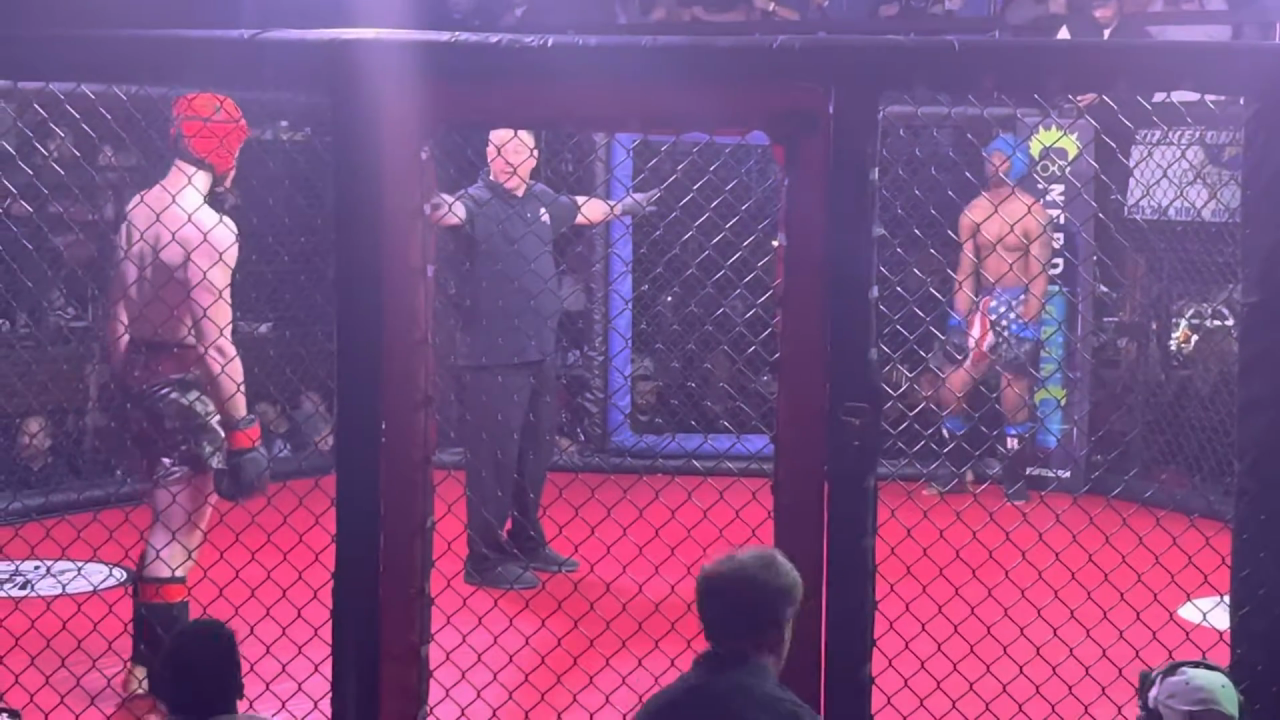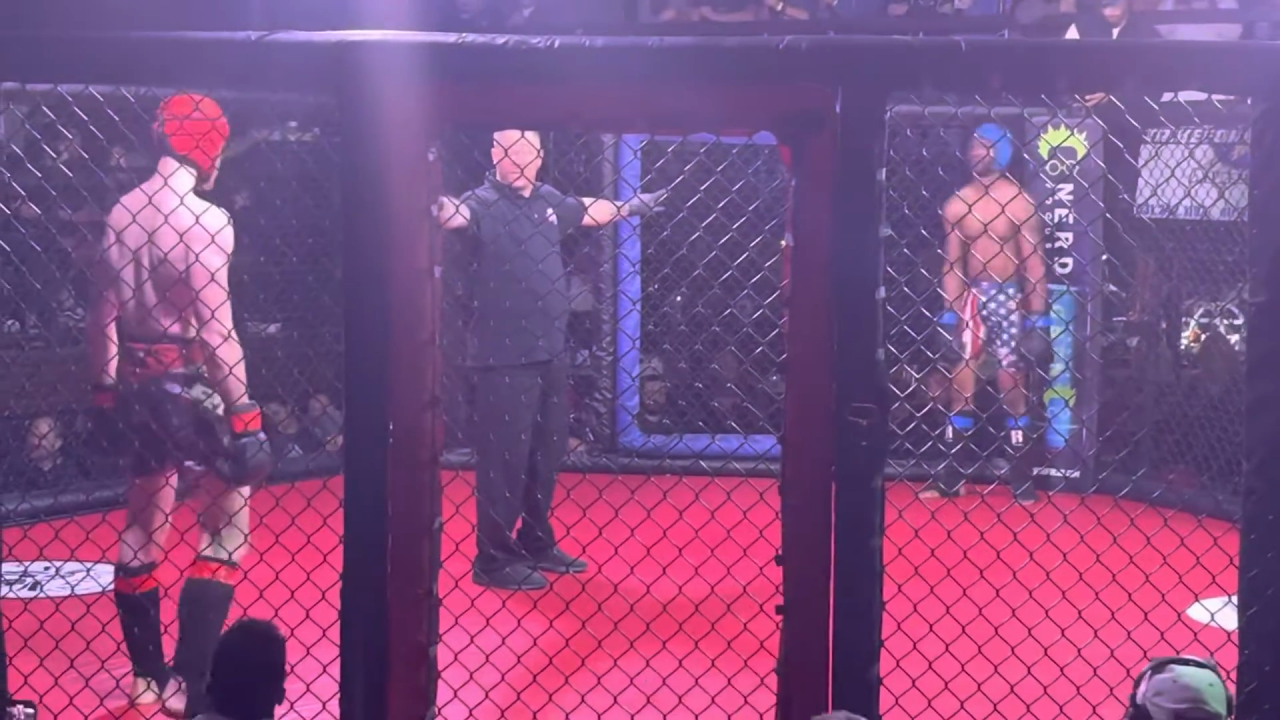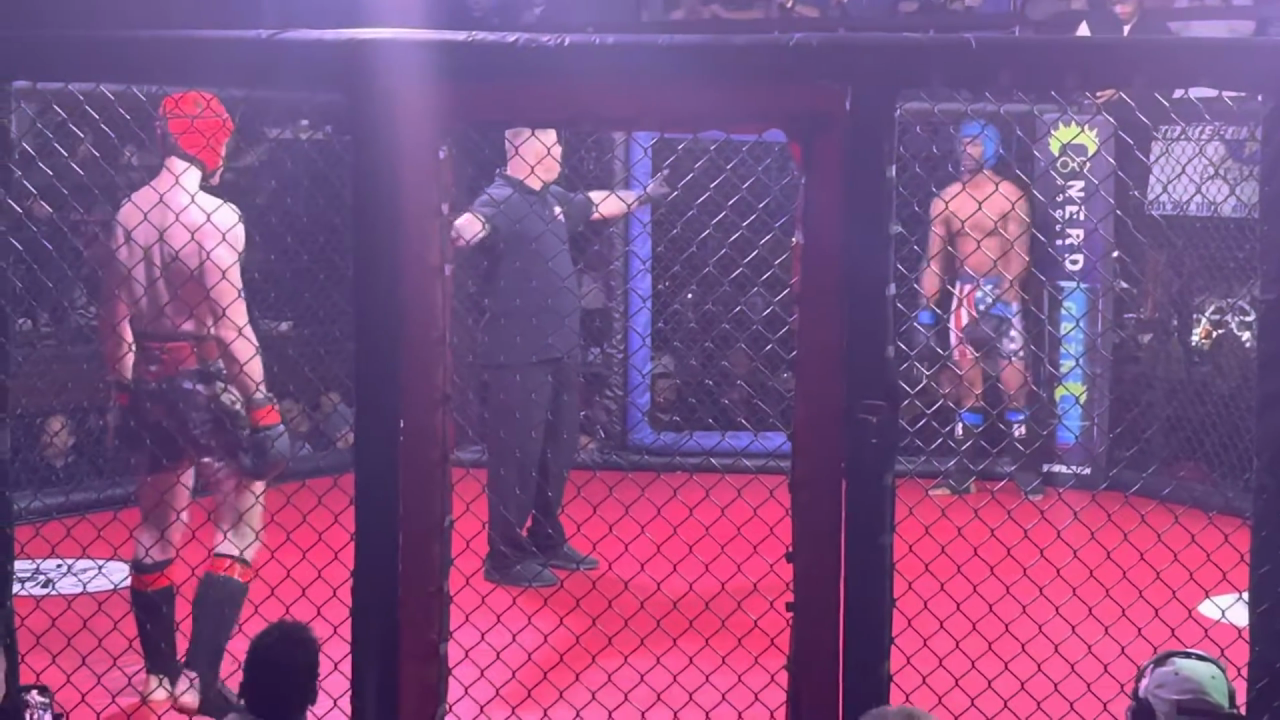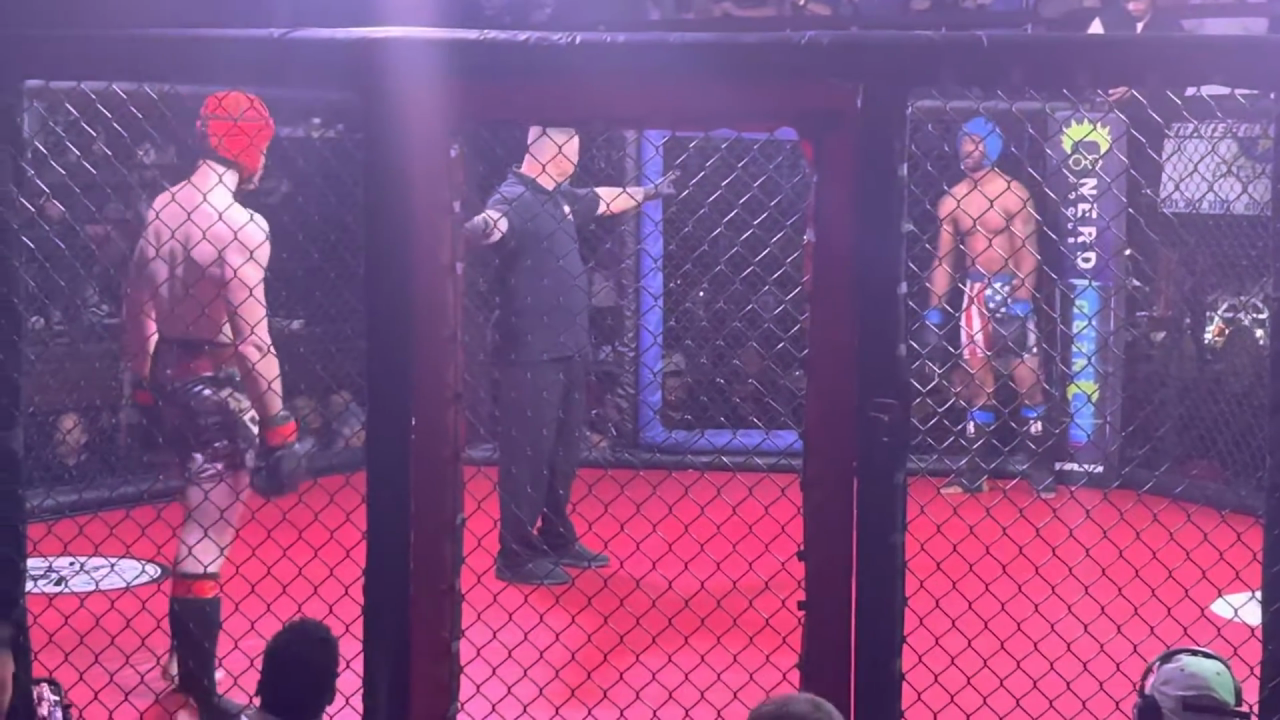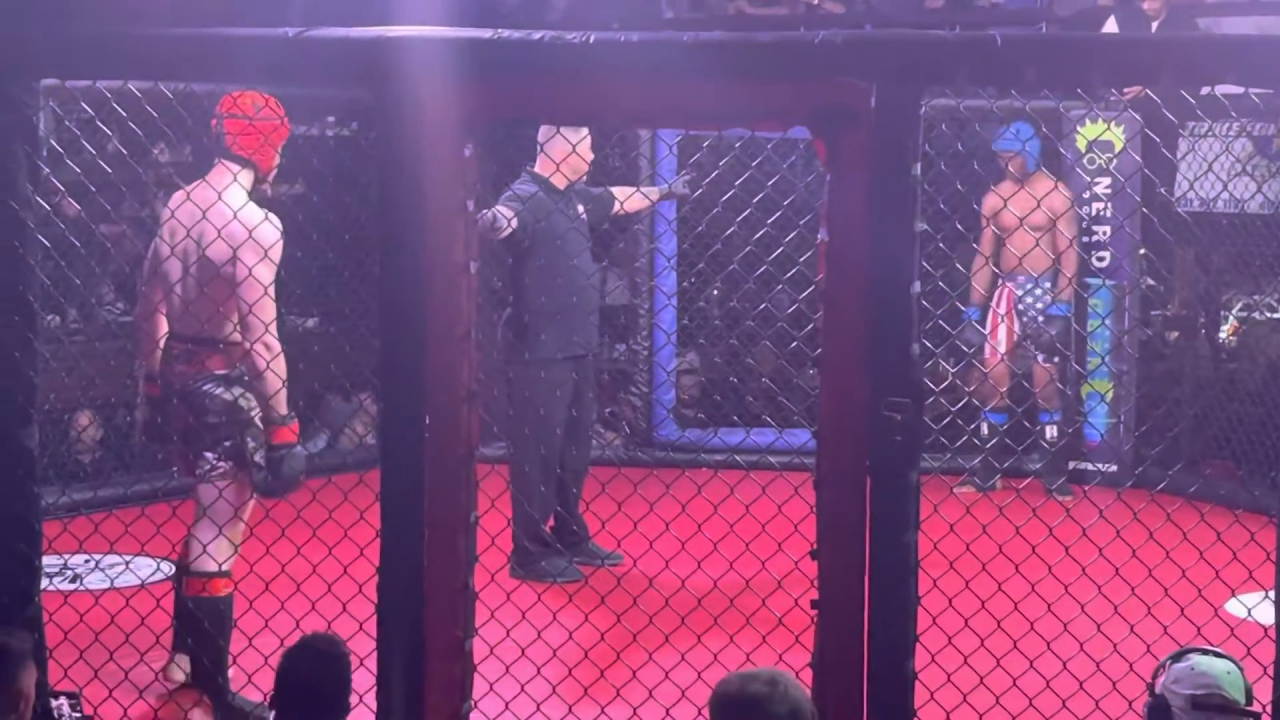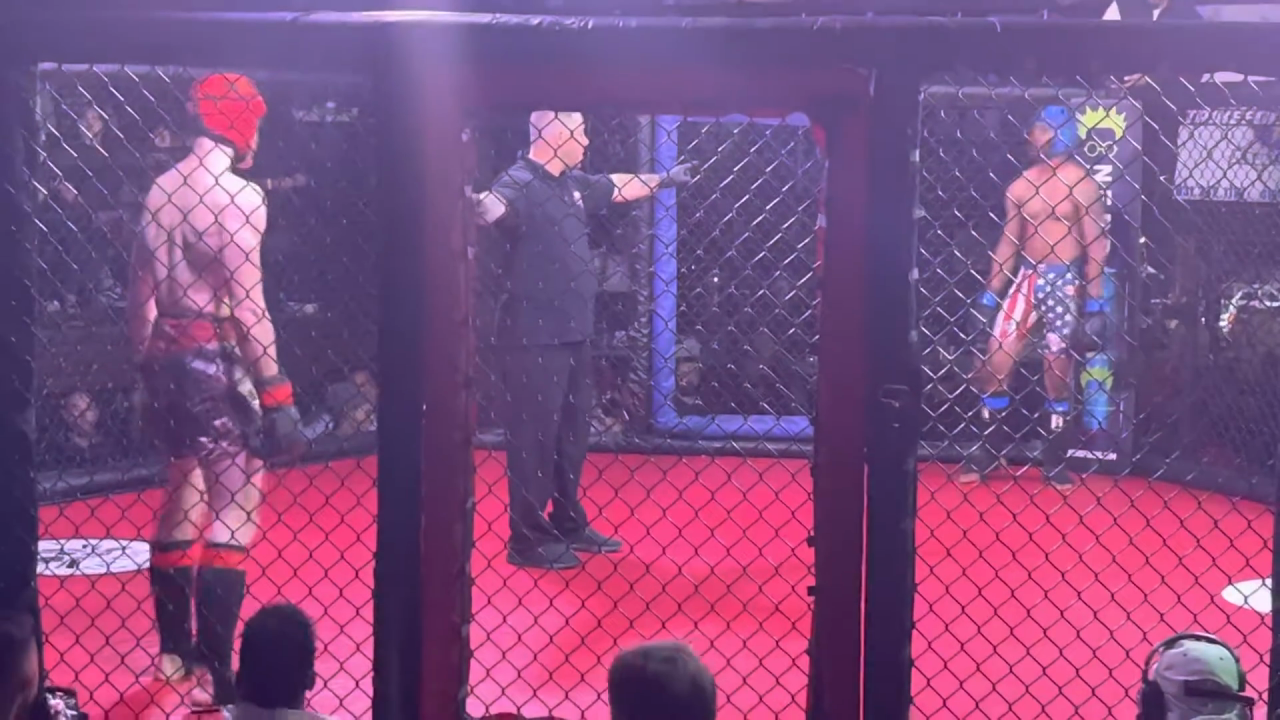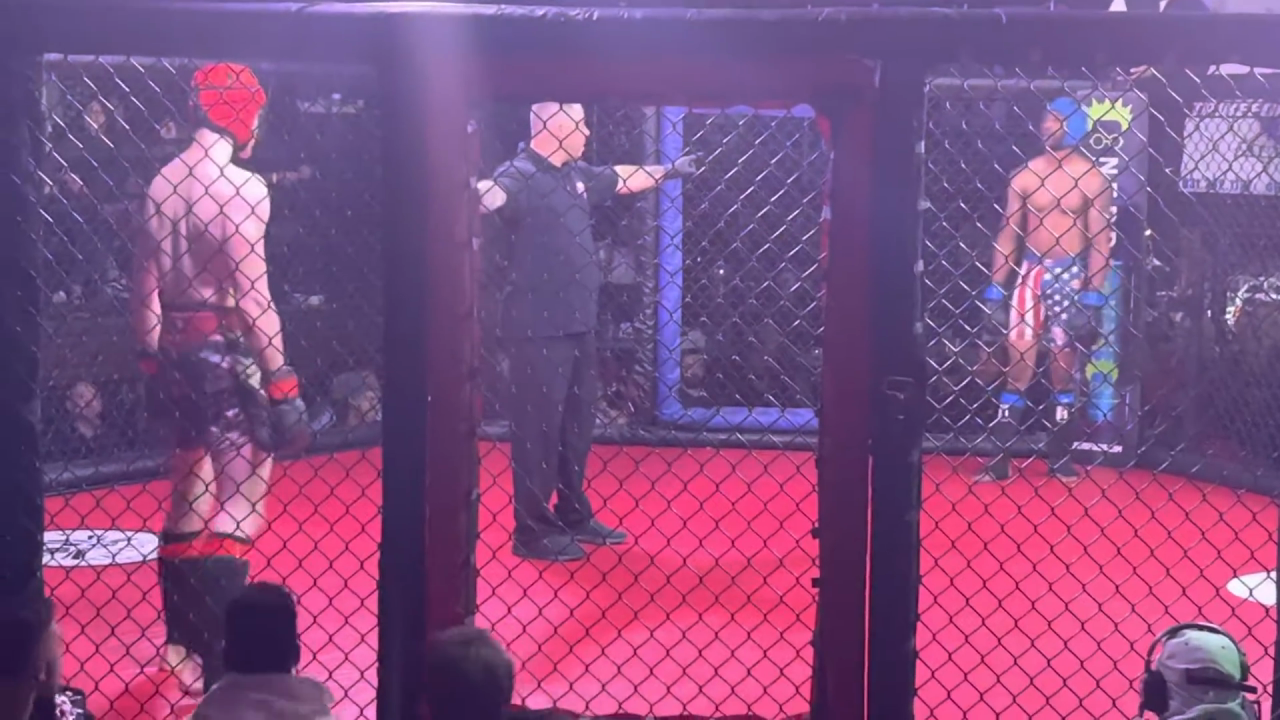
dt=0.4s
person 1, frame 1
left shoulder: (139, 207)
right shoulder: (211, 228)
left elbow: (118, 312)
right elbow: (215, 344)
right wrist: (243, 432)
left hip: (139, 378)
right hip: (182, 388)
left knee: (166, 531)
right knee: (175, 541)
left ankle: (145, 663)
person 1, frame 2
left shoulder: (122, 211)
right shoulder: (205, 219)
left elbow: (103, 316)
right elbow: (217, 334)
left wrist: (106, 393)
right wrist: (245, 419)
left hip: (135, 381)
right hip: (185, 383)
left knee: (142, 530)
right knee: (228, 528)
person 1, frame 3
left shoulder: (130, 211)
right shoulder: (216, 215)
left elbow: (114, 317)
right elbow: (232, 329)
left wrist: (125, 391)
right wrist: (264, 411)
left hip: (149, 380)
right hip: (202, 381)
left knee: (157, 529)
right knee: (242, 526)
person 1, frame 4
left shoulder: (162, 207)
right shoulder: (241, 225)
left elbow: (138, 310)
right elbow: (252, 341)
left wrist: (143, 389)
right wrist: (278, 427)
left hip: (169, 377)
right hip: (216, 386)
left knee: (199, 530)
right knee: (207, 543)
left ankle: (184, 662)
person 1, frame 5
left shoulder: (178, 204)
right shoulder: (255, 224)
left elbow: (150, 306)
right elbow: (260, 340)
left wrist: (153, 383)
right wrist: (282, 430)
left hip: (179, 373)
right hip: (224, 381)
left knee: (209, 523)
right knee: (219, 537)
left ankle: (185, 653)
person 1, frame 6
left shoulder: (162, 188)
right shoulder: (239, 196)
left elbow: (141, 291)
right elbow: (248, 308)
right wrist: (276, 395)
left hip: (167, 356)
right hip: (213, 359)
left knee: (182, 502)
right knee: (235, 513)
left ankle: (175, 648)
right ankle: (214, 672)
person 1, frame 7
left shoulder: (164, 181)
right shoulder: (242, 186)
left elbow: (145, 285)
right elbow: (253, 299)
left wrist: (152, 359)
right wrist: (282, 387)
left hip: (176, 348)
right hip: (223, 351)
left knee: (190, 493)
right knee: (242, 504)
left ankle: (180, 638)
right ankle: (206, 655)
person 2, frame 1
left shoulder: (542, 199)
right shoulder: (478, 200)
left elbow: (580, 209)
right elbow: (453, 211)
left wrist: (622, 206)
right wrist: (436, 207)
left hip: (540, 352)
right hip: (494, 357)
left knee: (536, 452)
right knee: (495, 456)
left ankle: (527, 544)
right ankle: (485, 558)
person 2, frame 2
left shoulder: (548, 199)
right shoulder: (484, 202)
left elbow: (588, 210)
right elbow: (457, 214)
left wrist: (630, 207)
right wrist: (439, 208)
left hip: (551, 352)
right hip: (505, 357)
left knee: (548, 451)
right knee: (505, 457)
left ankle: (537, 543)
right ankle: (495, 558)
person 2, frame 3
left shoulder: (552, 198)
right shoulder: (498, 201)
left elbow: (594, 205)
right elbow: (472, 224)
left wrist: (641, 196)
right wrist: (457, 230)
left hip: (560, 349)
right hip: (518, 355)
left knee: (558, 448)
right knee: (518, 454)
left ankle: (547, 540)
right ankle: (506, 556)
person 2, frame 4
left shoulder: (560, 197)
right shoulder: (514, 198)
left elbow: (603, 201)
right elbow: (494, 221)
left wrist: (648, 192)
right wrist: (480, 228)
left hip: (568, 348)
right hip: (530, 354)
left knee: (564, 448)
right knee: (529, 451)
left ankle: (558, 539)
right ankle: (518, 554)
person 2, frame 5
left shoulder: (575, 196)
right shoulder: (525, 196)
left elbow: (617, 199)
right elbow: (506, 217)
left wrist: (664, 192)
right wrist: (490, 223)
left hip: (577, 346)
right hip: (540, 352)
left knee: (574, 447)
right knee: (539, 450)
left ankle: (570, 537)
right ankle: (530, 552)
person 2, frame 6
left shoulder: (573, 183)
right shoulder: (519, 182)
left elbow: (618, 187)
right elbow: (495, 204)
left wrist: (664, 179)
right wrist: (480, 207)
left hip: (574, 333)
right hip: (535, 338)
left knee: (571, 435)
right knee: (535, 438)
left ankle: (568, 524)
right ankle: (528, 538)
person 2, frame 7
left shoulder: (576, 174)
right shoulder: (520, 174)
left elbow: (621, 179)
right elbow: (492, 195)
left wrist: (669, 171)
right wrist: (476, 194)
left hip: (578, 324)
right hip: (538, 329)
left knee: (577, 425)
right knee: (539, 429)
left ankle: (573, 516)
right ankle: (533, 530)
person 3, frame 1
left shoulder: (1032, 213)
right shoulder: (971, 213)
left elbow: (1039, 278)
right elbow: (965, 271)
left wrist: (1027, 332)
right wrist: (957, 323)
left hip: (1018, 309)
right hip: (983, 306)
left knee: (1014, 400)
right knee: (949, 390)
left ankle: (1015, 480)
right ankle: (957, 467)
person 3, frame 2
left shoulder: (1020, 203)
right shoulder: (956, 204)
left elbow: (1035, 264)
right elbow: (953, 264)
left wrist: (1038, 321)
right wrist: (949, 318)
left hip: (1008, 298)
right hip: (971, 298)
left knee: (1013, 390)
right knee: (960, 389)
left ankle: (1021, 477)
right ankle: (952, 475)
person 3, frame 3
left shoulder: (1011, 196)
right shoulder: (945, 200)
left elbow: (1018, 258)
right elbow: (934, 260)
left wrist: (999, 308)
right wrist: (925, 314)
left hip: (1003, 296)
right hip: (964, 294)
left knee: (1013, 384)
right knee: (967, 385)
left ankle: (1024, 468)
right ankle: (962, 471)
person 3, frame 4
left shoulder: (1014, 194)
right shoulder: (951, 201)
left elbow: (1029, 255)
right elbow: (943, 260)
left wrist: (1019, 308)
right wrist: (933, 314)
left hip: (1012, 291)
right hip: (974, 293)
left knee: (1028, 380)
right knee: (978, 383)
left ankle: (1039, 467)
right ankle: (975, 470)
person 3, frame 5
left shoulder: (1057, 195)
right shoulder: (994, 198)
left elbow: (1069, 255)
right elbow: (983, 257)
left wrist: (1060, 311)
right wrist: (973, 312)
left hip: (1042, 292)
right hip: (1004, 291)
left knee: (1046, 382)
right knee: (993, 381)
left ankle: (1054, 472)
right ankle: (988, 469)
person 3, frame 6
left shoulder: (1082, 184)
right shoulder: (1019, 186)
left elbow: (1096, 248)
left wrist: (1096, 307)
right wrist: (989, 298)
left hip: (1064, 283)
right hip: (1025, 279)
left knee: (1058, 373)
right knee: (994, 363)
left ankle: (1054, 462)
right ankle: (988, 454)
person 3, frame 7
left shoulder: (1091, 179)
right shoulder: (1023, 176)
left elbow: (1101, 242)
right elbow: (1008, 234)
left wrist: (1092, 299)
right wrist: (995, 291)
left hip: (1069, 276)
right hip: (1029, 273)
left knee: (1063, 366)
right knee: (1017, 363)
left ankle: (1060, 455)
right ankle: (1000, 457)
